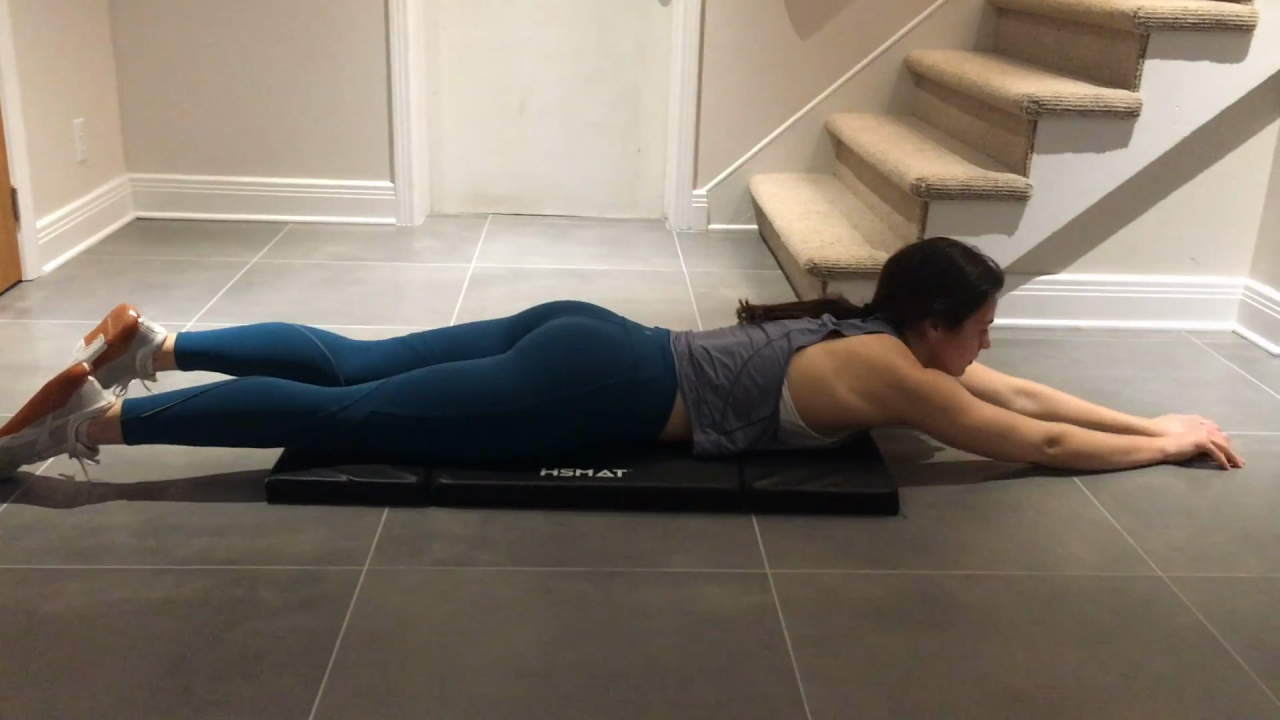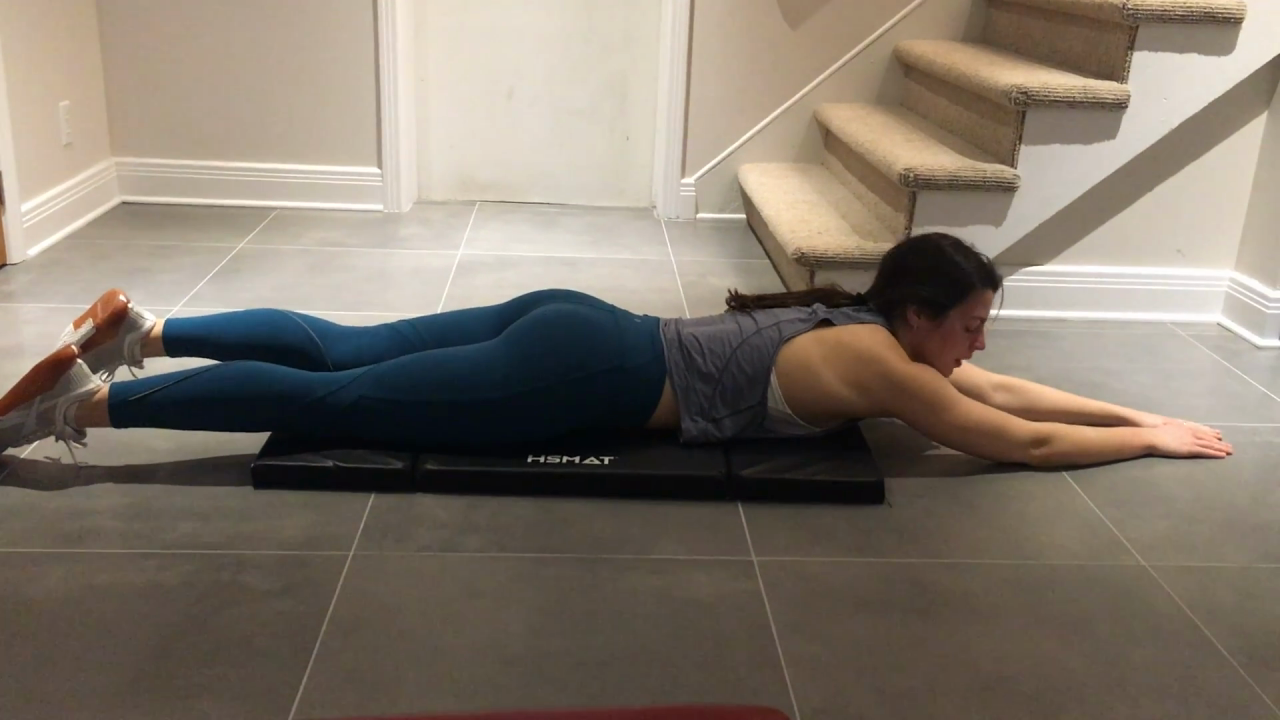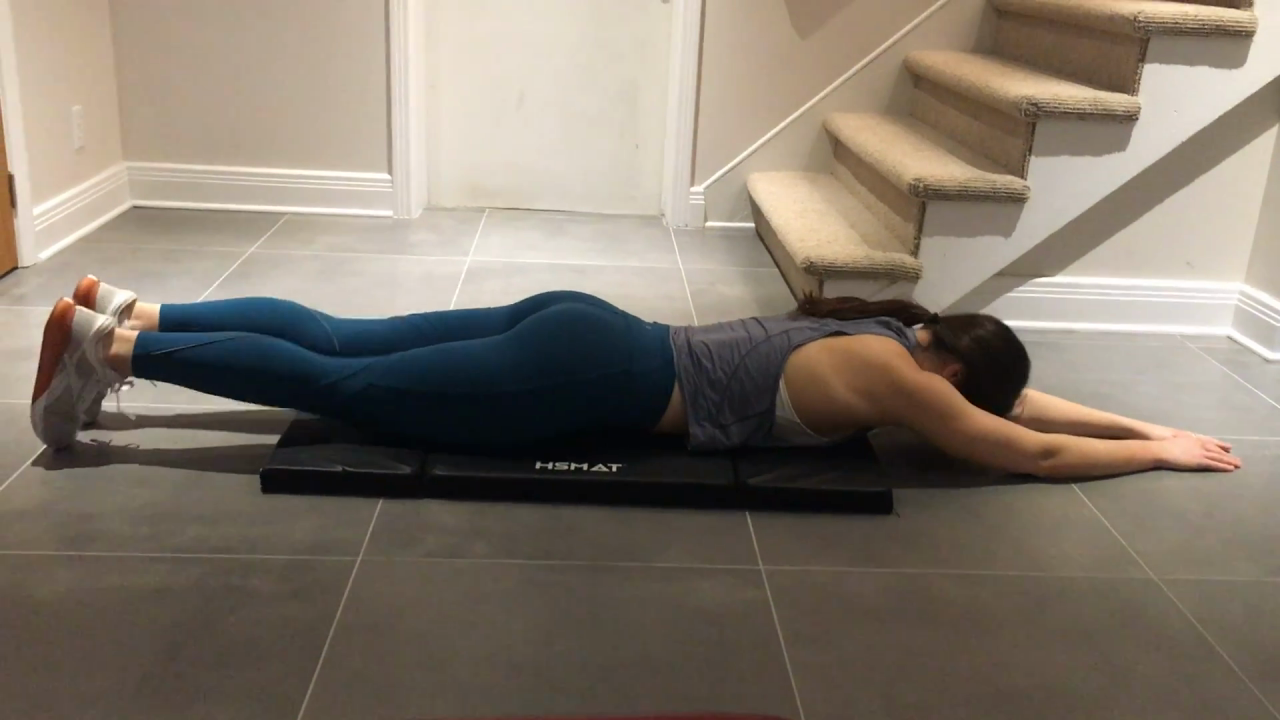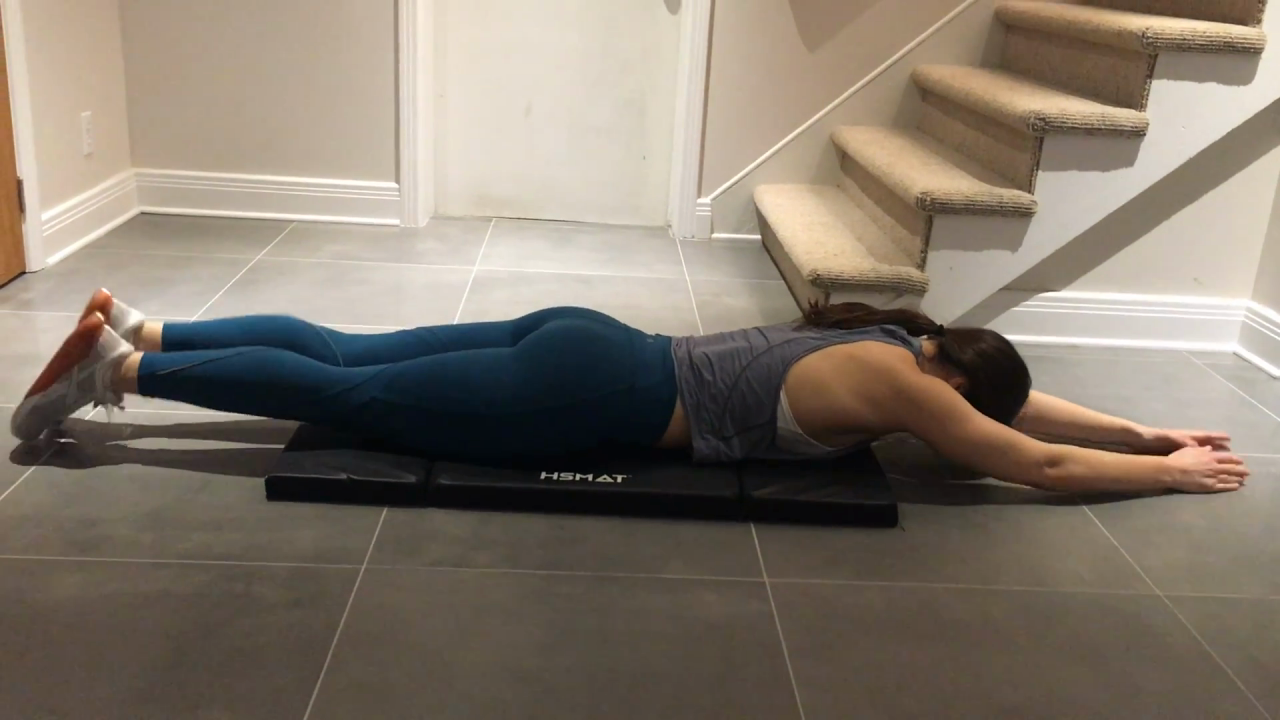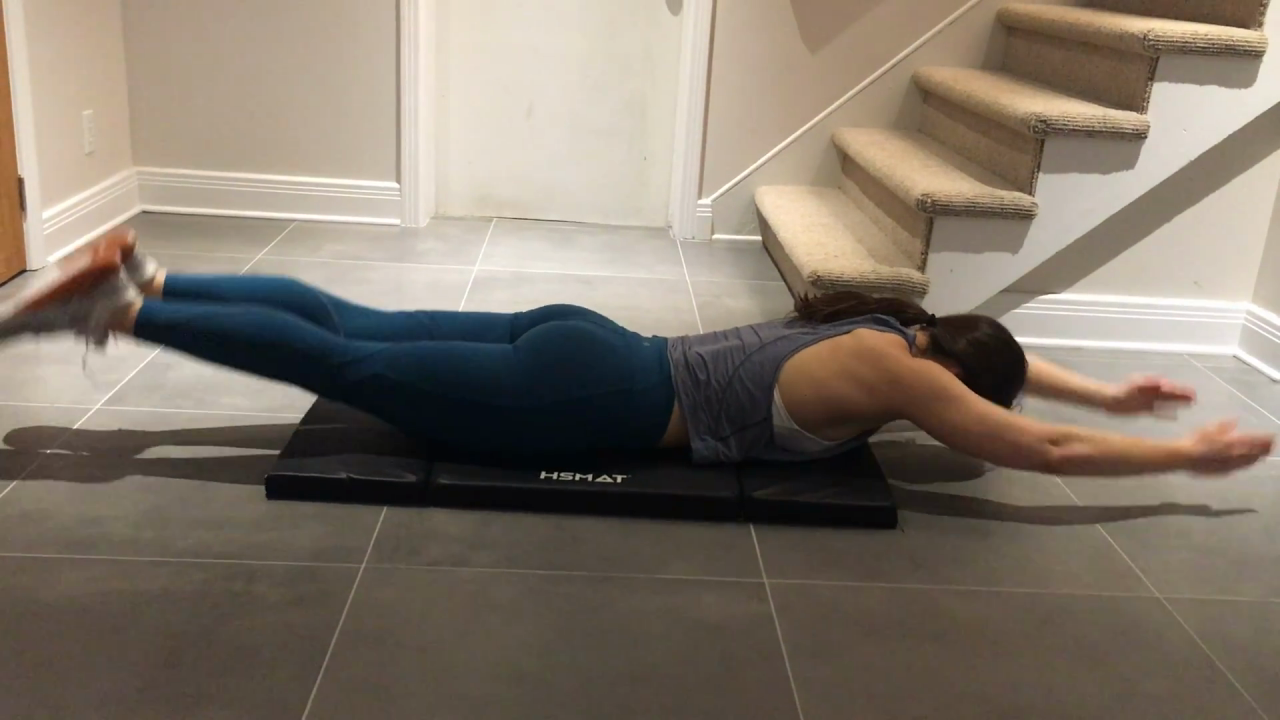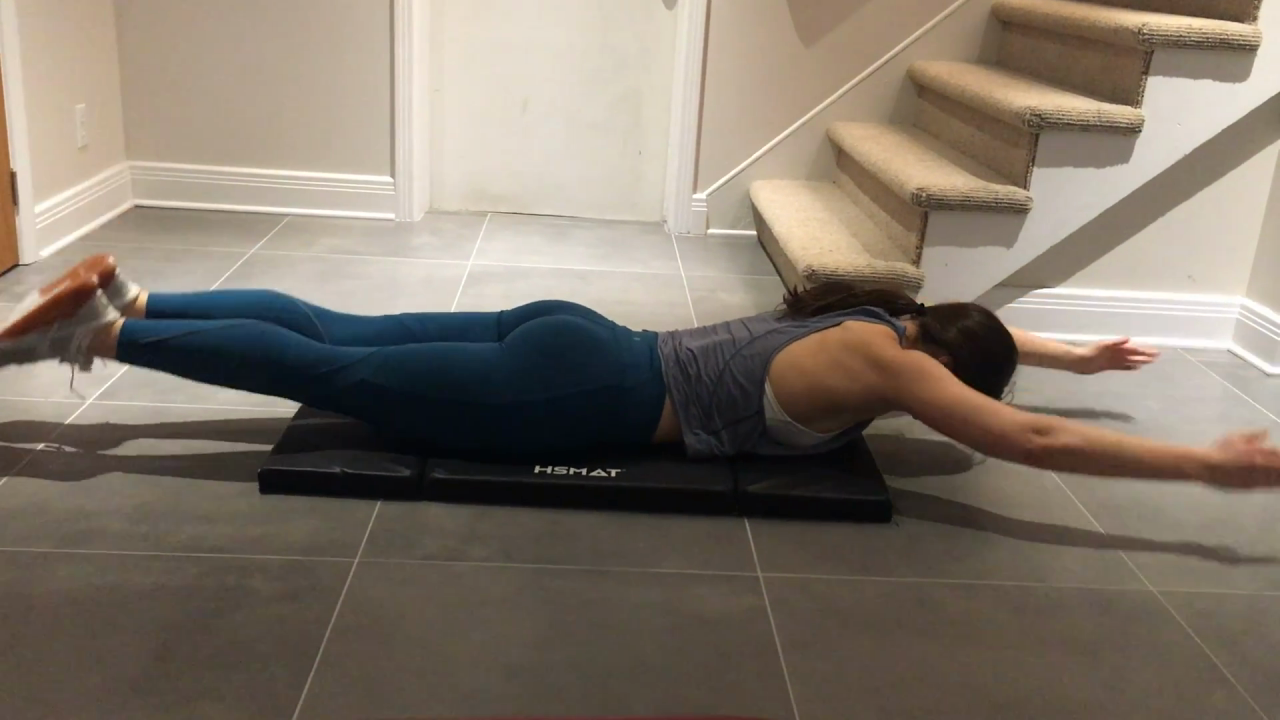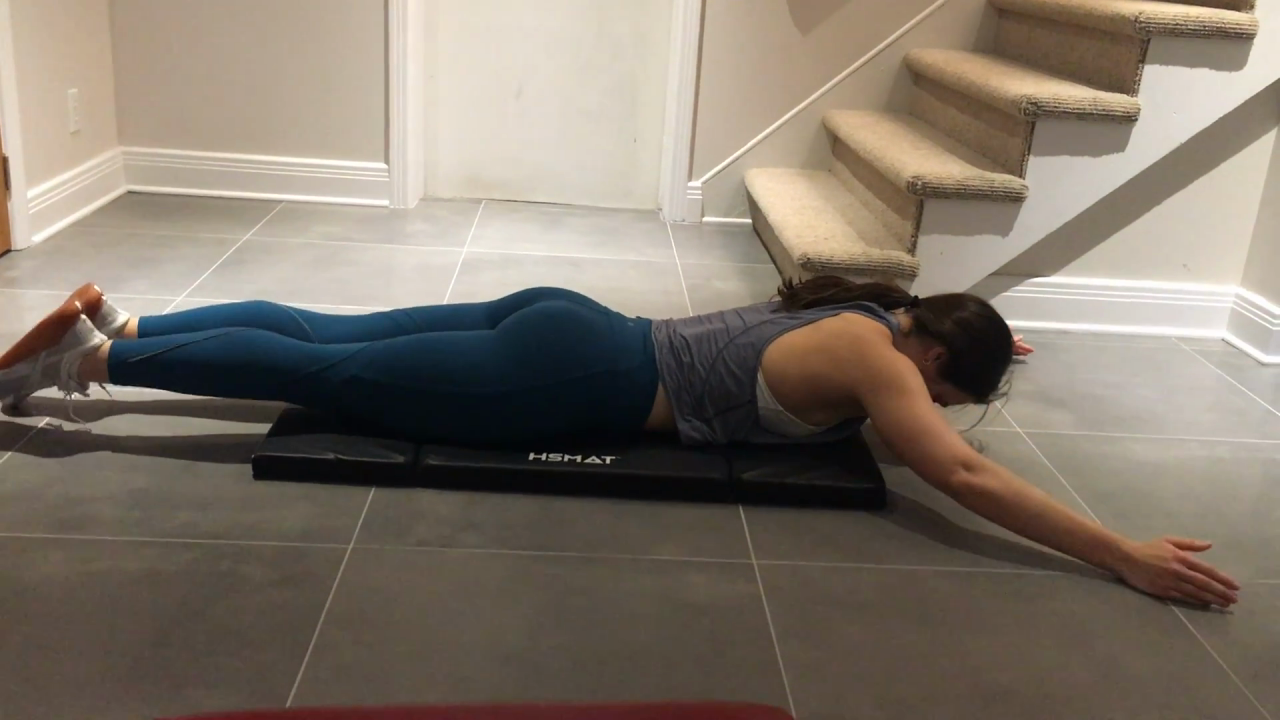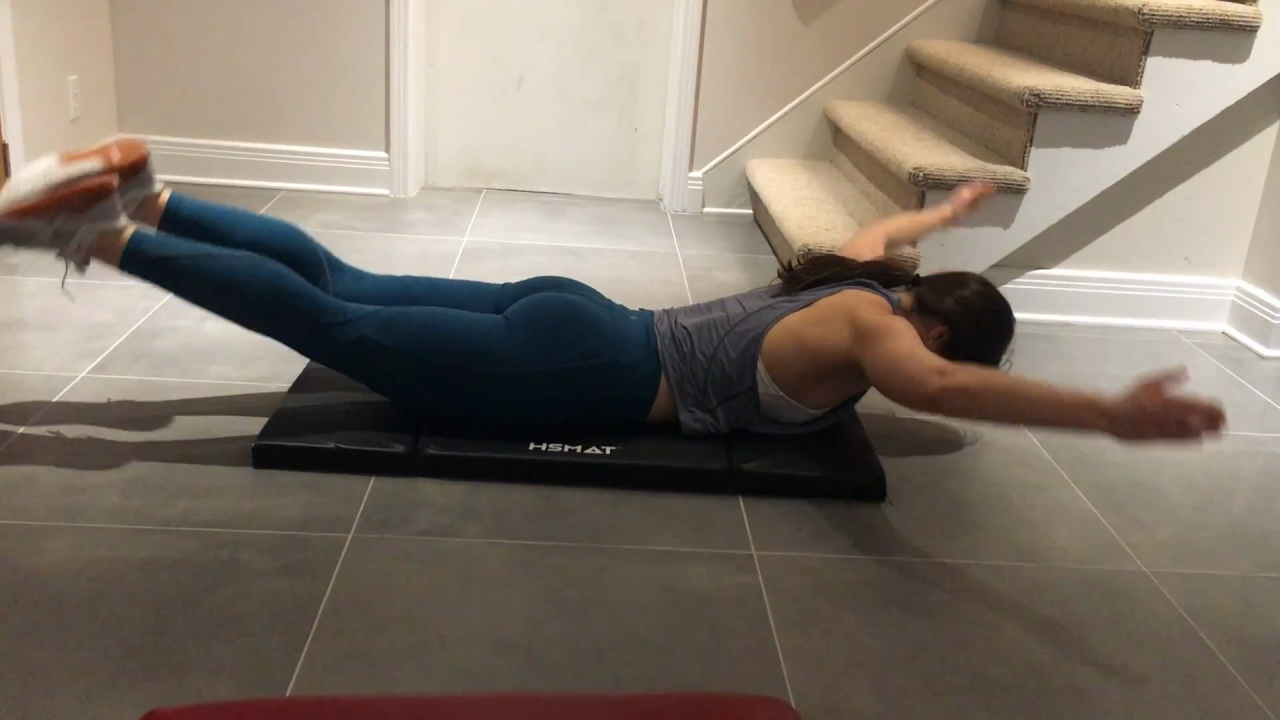
dt=0.5s
person 1, frame 1
left shoulder: (877, 333)
right shoulder: (895, 377)
left elbow: (1013, 392)
right elbow: (1037, 444)
left wrist: (1147, 419)
right wrist: (1173, 448)
left hip: (588, 342)
right hip: (595, 394)
left knee: (351, 366)
right knee: (346, 418)
left ankle: (153, 341)
right ankle: (102, 419)
person 1, frame 2
left shoulder: (865, 321)
right shoulder: (881, 368)
left elbow: (999, 390)
right elbow: (1023, 442)
left wrist: (1132, 410)
right wrist: (1154, 441)
left hip: (573, 327)
right hip: (581, 378)
left knee: (341, 348)
right knee: (336, 402)
left ankle: (143, 326)
person 1, frame 3
left shoulder: (892, 333)
right shoulder: (890, 376)
left elbow: (1011, 394)
right elbow: (1030, 450)
left wrist: (1141, 422)
right wrist: (1160, 454)
left hip: (583, 334)
right hip: (586, 375)
left knee: (346, 338)
right knee: (347, 387)
left ankle: (126, 312)
right ankle: (110, 348)
person 1, frame 4
left shoulder: (893, 344)
right shoulder: (894, 383)
left elbow: (1010, 398)
right elbow: (1036, 461)
left wrist: (1143, 429)
right wrist: (1175, 478)
left hip: (583, 346)
right hip: (590, 397)
left knee: (347, 355)
right knee: (348, 394)
left ankle: (139, 329)
right ankle: (122, 366)
person 1, frame 5
left shoulder: (890, 331)
right shoulder: (890, 375)
left elbow: (993, 356)
right elbow: (1038, 448)
left wrist: (1112, 395)
left hip: (579, 350)
right hip: (583, 400)
left knee: (351, 330)
right knee: (345, 369)
left ankle: (137, 274)
right ankle: (117, 305)
person 1, frame 6
left shoulder: (880, 320)
right shoulder: (881, 363)
left elbow: (971, 345)
right elbow: (1027, 440)
left wrist: (1075, 352)
left hip: (568, 347)
right hip: (576, 398)
left knee: (337, 335)
right knee: (336, 374)
left ankle: (124, 299)
person 1, frame 7
left shoulder: (869, 315)
right shoulder: (874, 361)
right elbow: (965, 476)
left wrist: (978, 335)
right wrist: (1126, 556)
left hip: (564, 329)
right hip: (571, 377)
left knee: (329, 334)
right knee: (329, 376)
left ankle: (116, 325)
person 1, frame 8
left shoulder: (853, 279)
right shoulder: (868, 326)
left elbow: (893, 233)
right elbow: (931, 385)
left wrist: (955, 205)
right wrist: (1109, 413)
left hip: (562, 322)
right hip: (573, 370)
left knee: (333, 289)
right knee: (330, 331)
left ankle: (144, 195)
right ankle: (105, 236)
